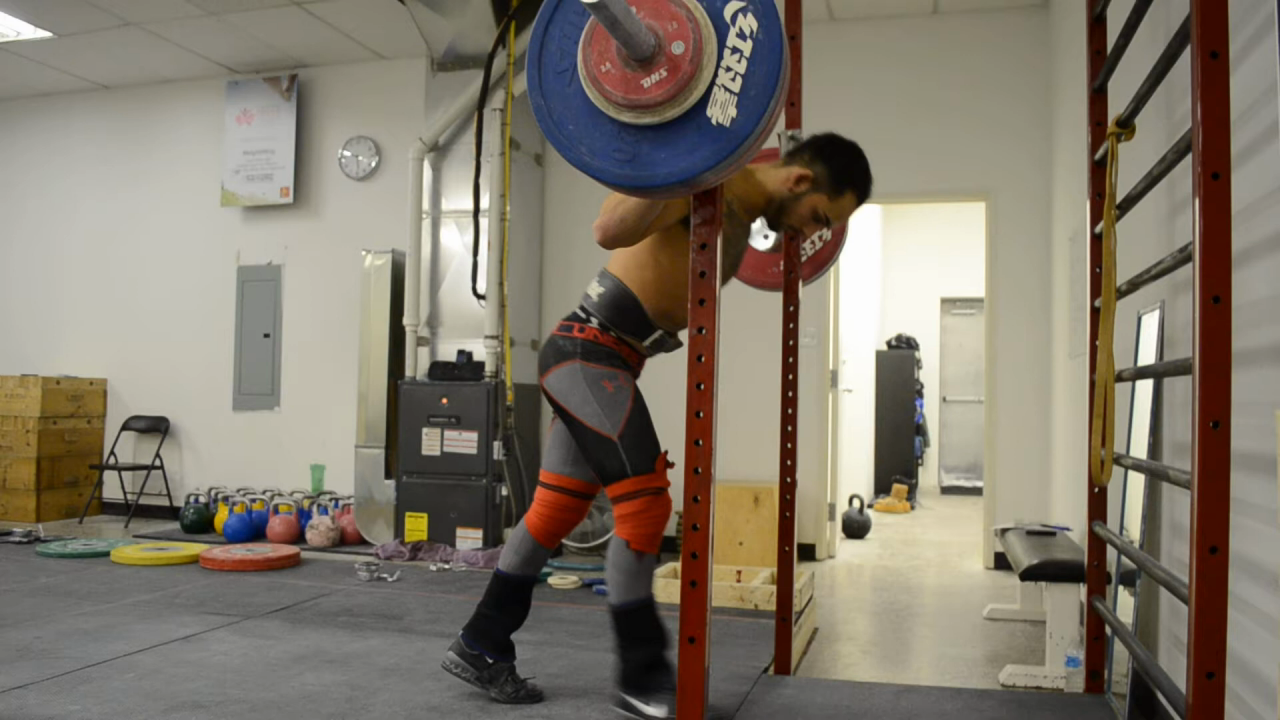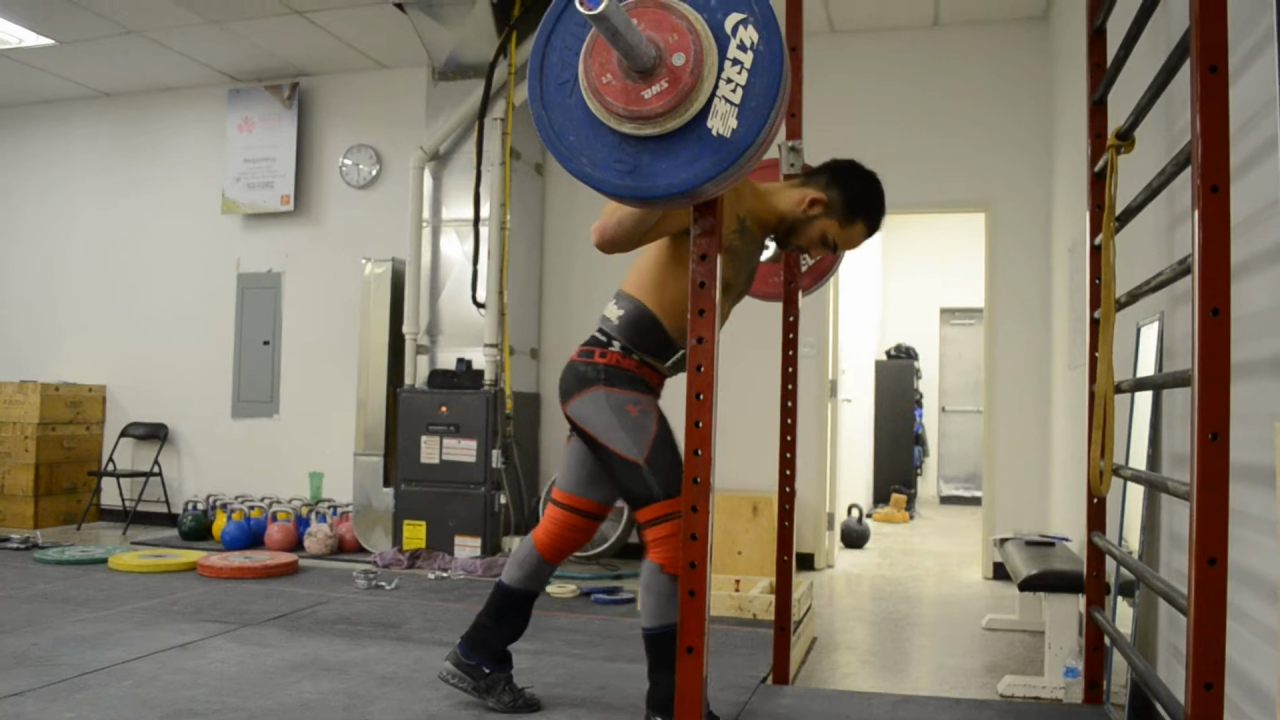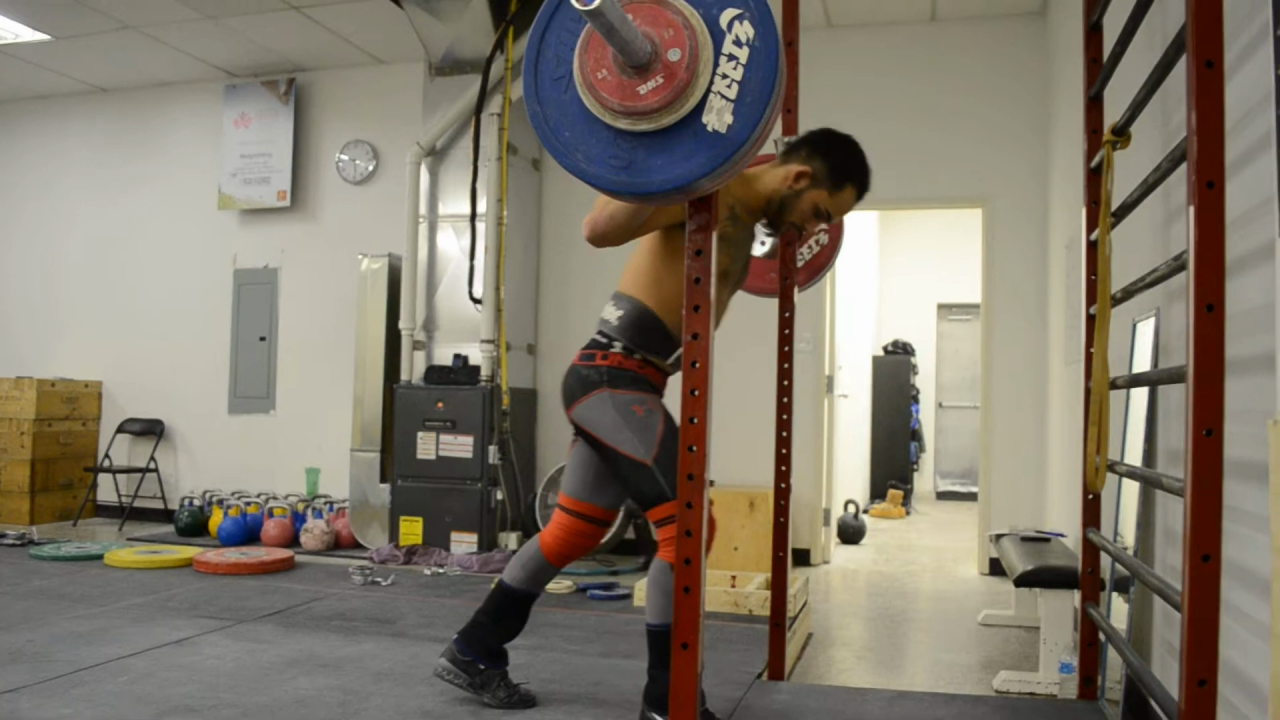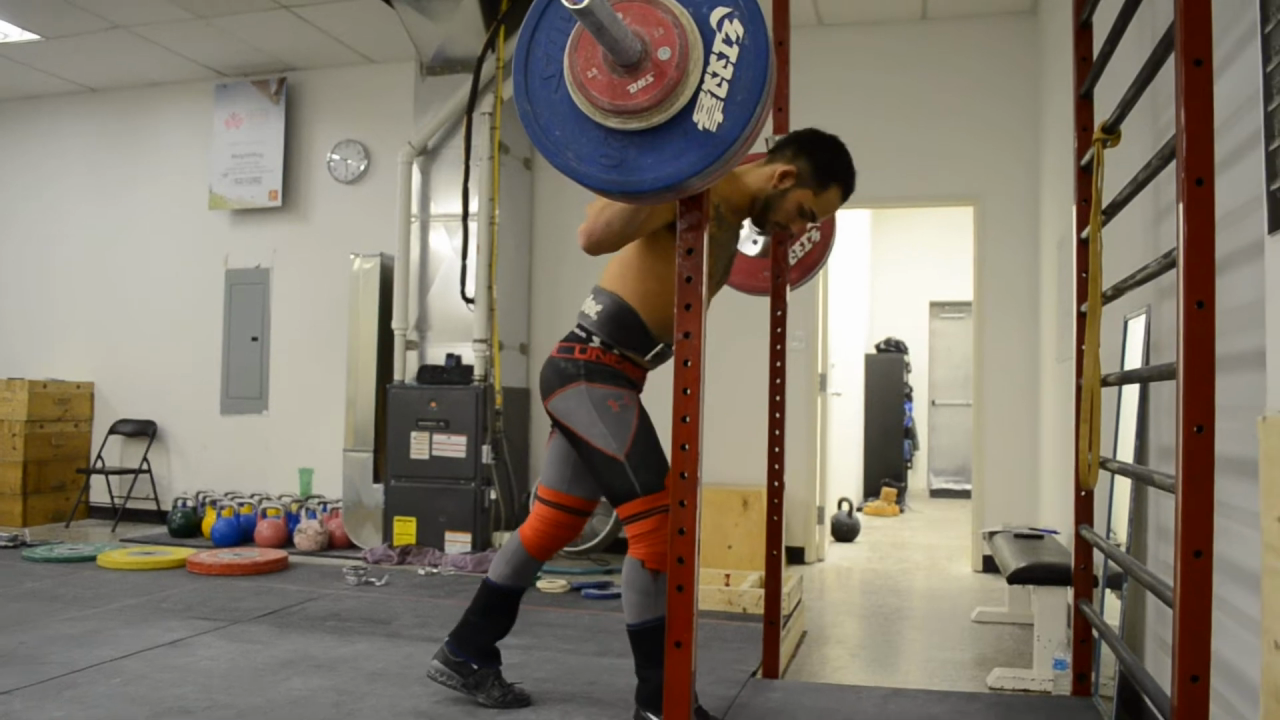
dt=0.2s
person 1, frame 1
left shoulder: (740, 208)
right elbow: (610, 229)
left hip: (598, 359)
right hip: (586, 354)
left knee: (556, 510)
right knee: (644, 505)
left ankle: (480, 648)
person 1, frame 2
left shoulder: (751, 226)
right shoulder: (718, 196)
right elbow: (608, 235)
left hip: (617, 378)
right hip: (608, 374)
left knee: (565, 527)
right knee: (675, 528)
left ankle: (476, 657)
person 1, frame 3
left shoulder: (741, 214)
right elbow: (599, 229)
left hip: (621, 381)
right hip: (613, 376)
left knee: (573, 532)
right knee: (684, 527)
left ankle: (472, 654)
person 1, frame 4
left shoulder: (727, 212)
right elbow: (594, 236)
left hip: (603, 376)
right hip: (589, 371)
left knee: (552, 524)
right knee: (657, 524)
left ankle: (466, 654)
